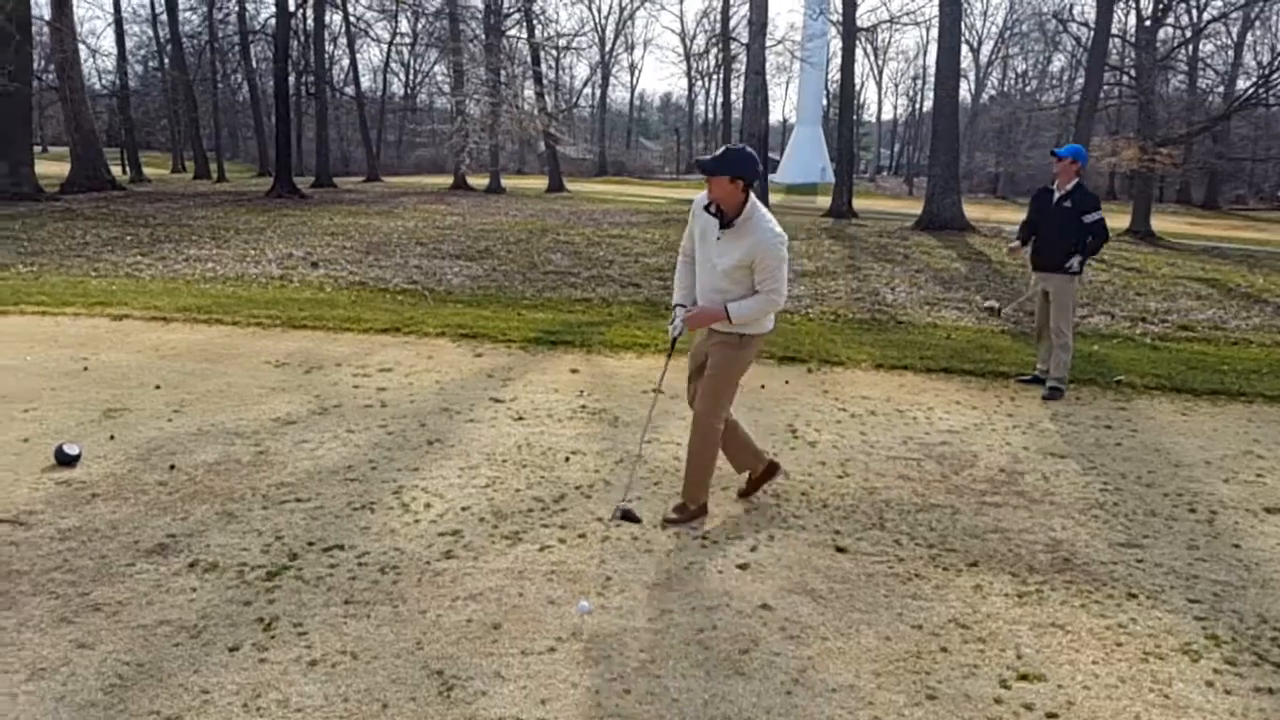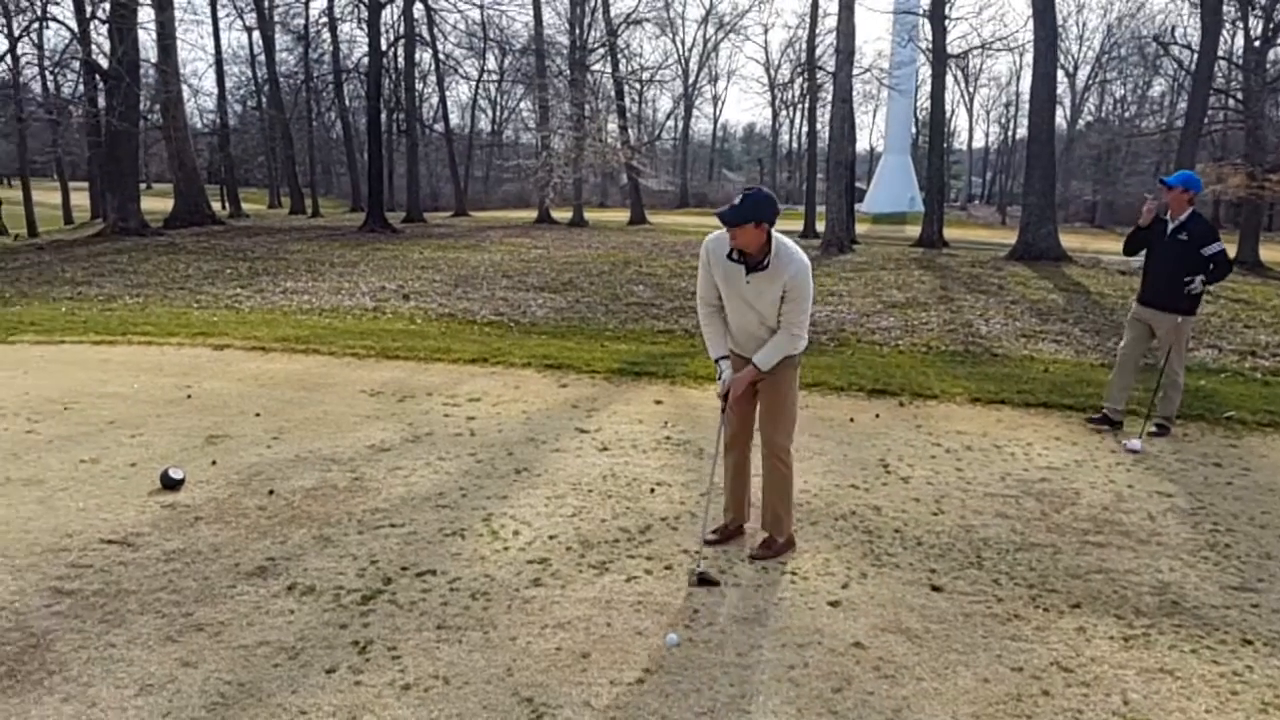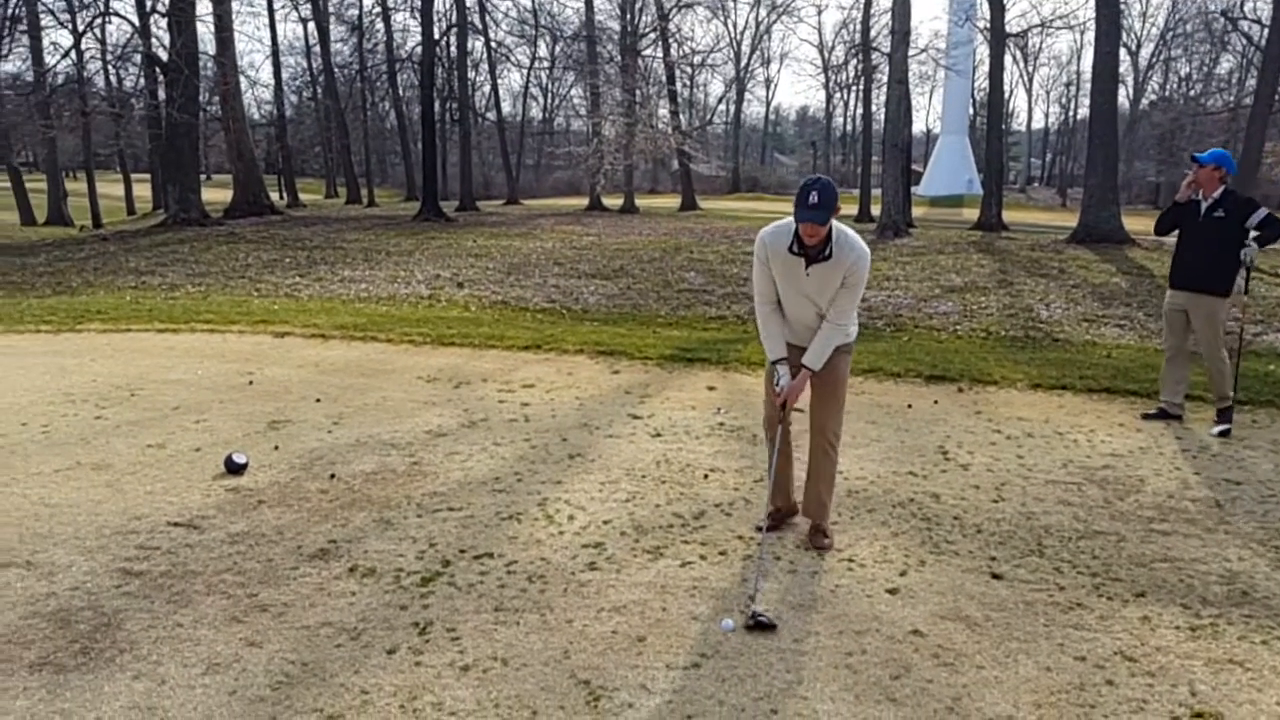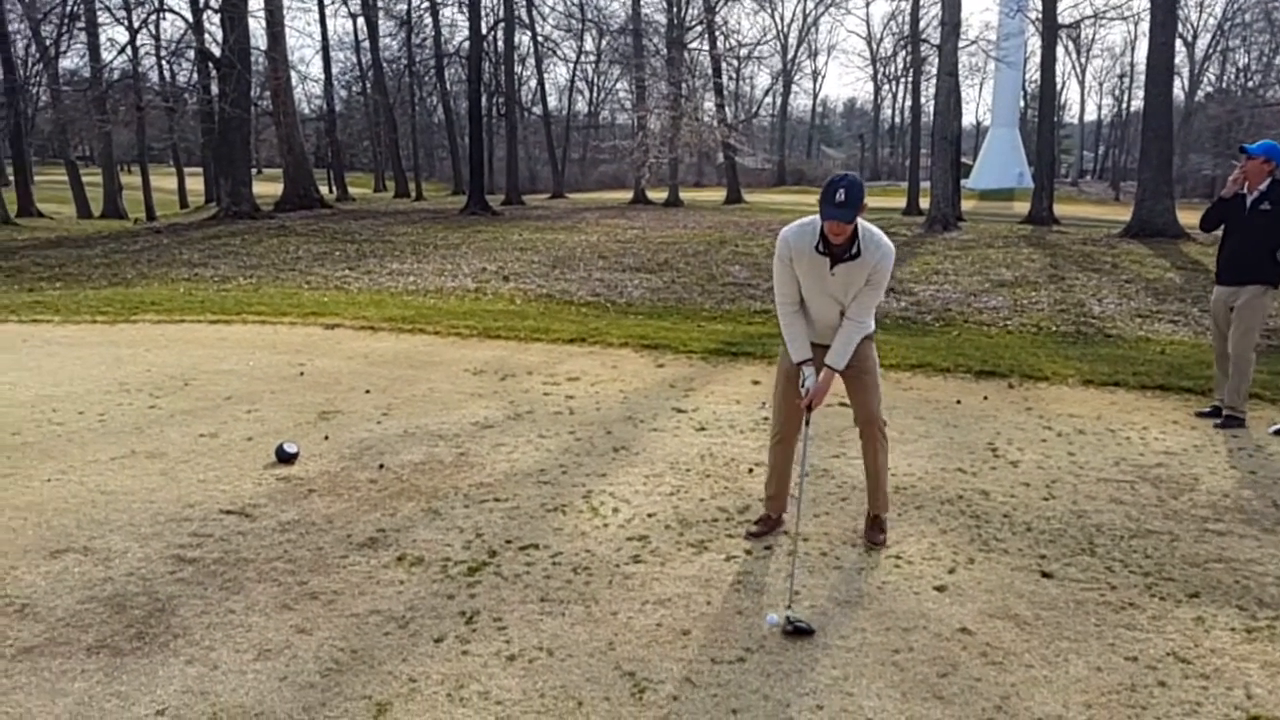
dt=0.7s
person 1, frame 1
left shoulder: (767, 237)
right shoulder: (702, 206)
left elbow: (772, 299)
right elbow: (687, 256)
left wrist: (719, 312)
right wrist: (682, 305)
left hip: (740, 334)
right hip: (709, 326)
left knee: (706, 415)
right knee: (703, 405)
left ankle: (694, 500)
right ankle: (759, 465)
person 1, frame 2
left shoulder: (794, 265)
right shoulder: (714, 248)
left elbow: (792, 332)
right elbow: (709, 307)
left wrist: (750, 372)
right wrist: (721, 360)
left hip: (779, 360)
right hip: (738, 356)
left knee: (775, 445)
right knee: (735, 439)
left ankle: (780, 532)
right ankle: (734, 519)
person 1, frame 3
left shoulder: (856, 254)
right shoulder: (769, 241)
left elbow: (836, 322)
right elbow: (766, 306)
left wrist: (804, 375)
right wrist: (779, 363)
left hip: (832, 347)
right hip: (784, 342)
left knee: (825, 432)
right knee: (774, 422)
left ankle: (818, 518)
right ankle: (783, 502)
person 1, frame 4
left shoulder: (881, 251)
right shoulder: (791, 239)
left elbow: (857, 318)
right elbow: (787, 306)
left wrist: (828, 376)
right wrist: (805, 365)
left hip: (854, 341)
right hip: (802, 339)
left knee: (872, 421)
right knee: (784, 427)
left ankle: (876, 513)
right ankle: (774, 510)
person 2, frame 1
left shoulder: (1085, 199)
right shoulder: (1042, 195)
left elbow: (1101, 235)
right elbow: (1030, 224)
left wrist: (1081, 256)
right wrist: (1020, 242)
left hip: (1064, 274)
right hip: (1040, 271)
left knee: (1060, 329)
right knee: (1042, 326)
left ankle: (1057, 382)
right ankle: (1043, 371)
person 2, frame 2
left shoulder: (1202, 229)
right shoulder: (1157, 223)
left elbow: (1224, 265)
right elbow: (1129, 250)
left wrist: (1204, 279)
right wrist: (1143, 224)
left hip: (1176, 311)
right hip: (1143, 306)
left knee: (1172, 367)
right knee: (1126, 356)
left ankle: (1164, 419)
right ankle: (1113, 413)
person 2, frame 3
left shoulder: (1238, 205)
right shoulder: (1189, 203)
right elbow: (1160, 229)
left wrist: (1253, 245)
right wrist: (1180, 199)
left hip: (1212, 293)
right hip: (1178, 289)
left knee: (1212, 351)
right knee: (1173, 349)
left ankle: (1225, 403)
right ankle: (1171, 406)
person 2, frame 4
right shoulder: (1235, 196)
right elbow: (1206, 225)
right wrist: (1226, 193)
left hip: (1257, 286)
right hip: (1224, 284)
left knee: (1240, 349)
right knee: (1221, 348)
left ankle: (1235, 411)
right ankle: (1222, 402)
